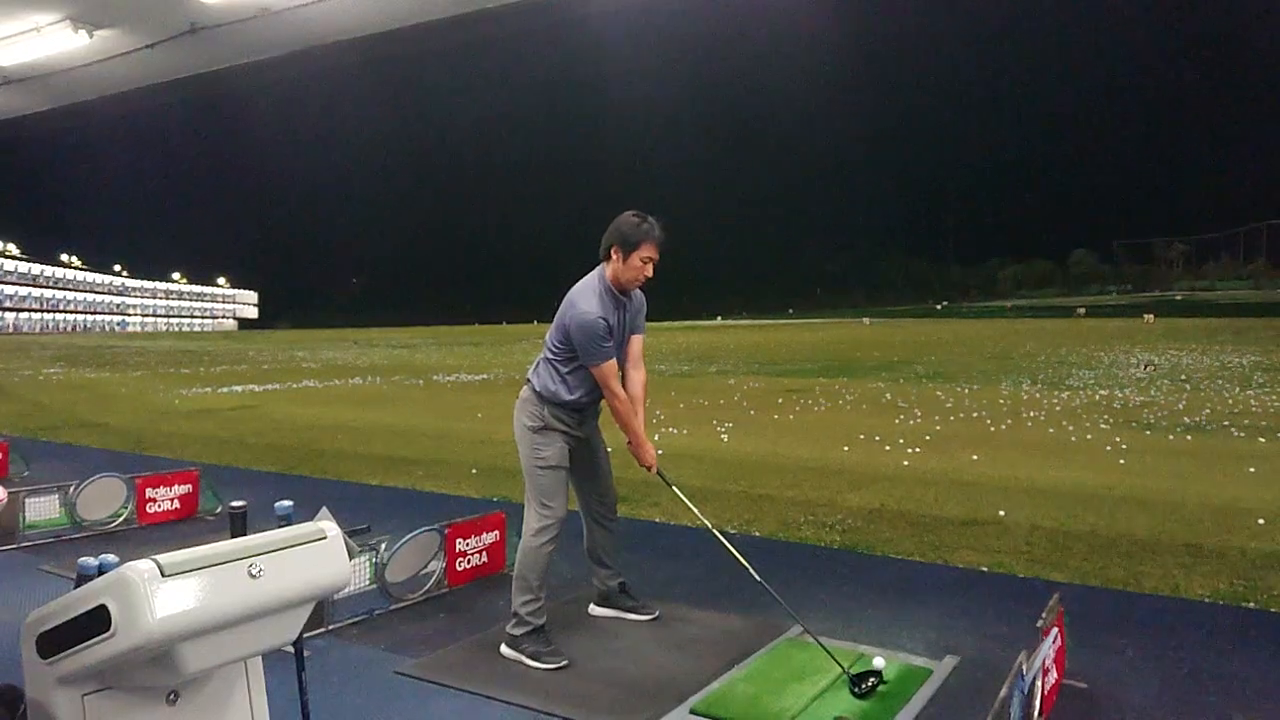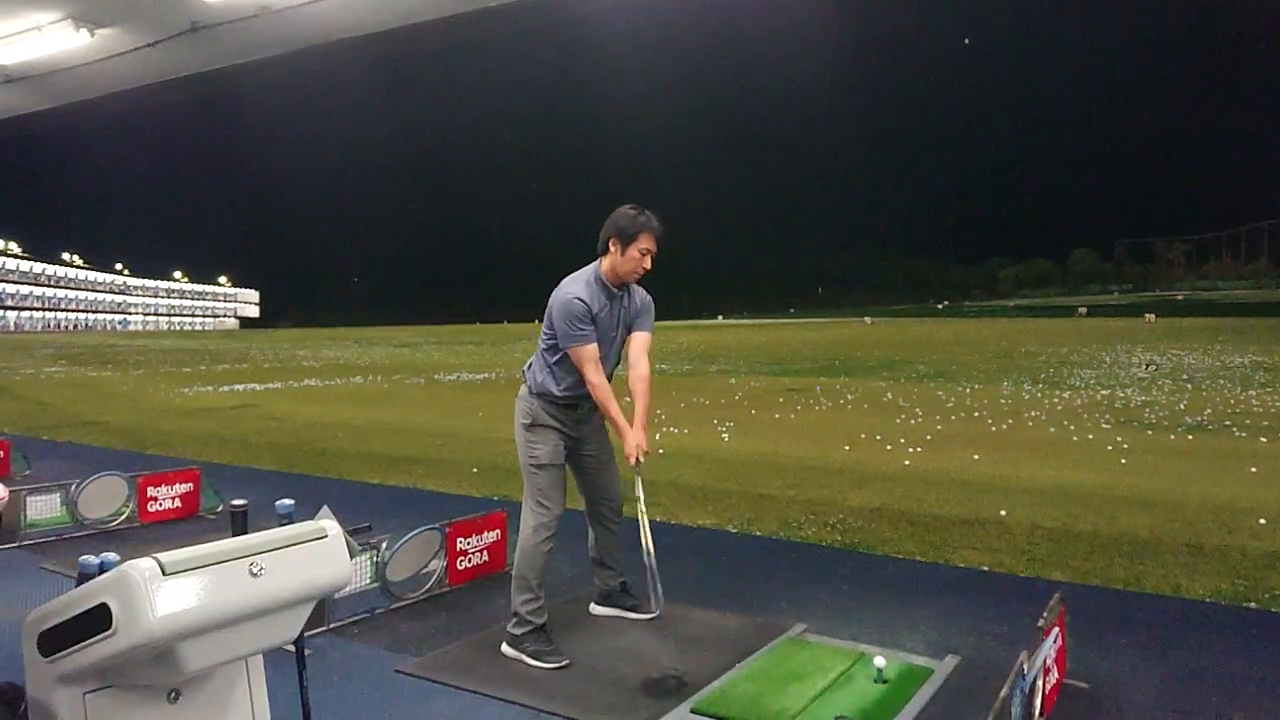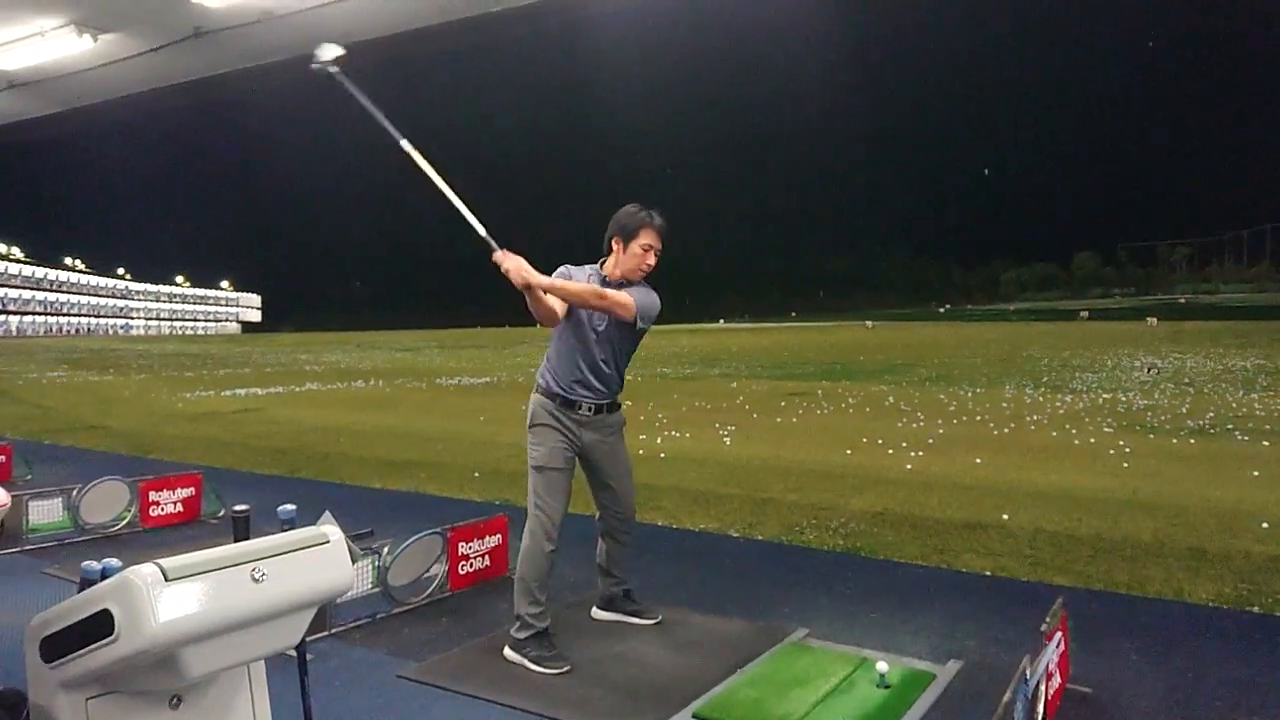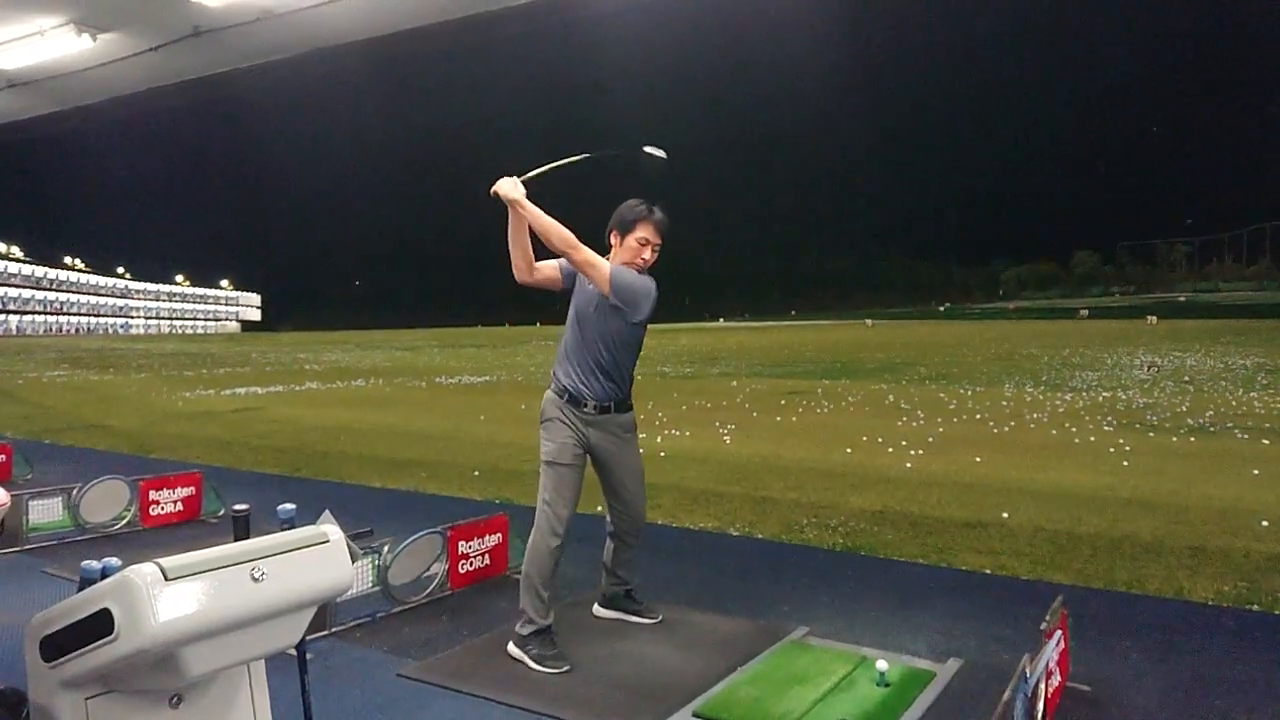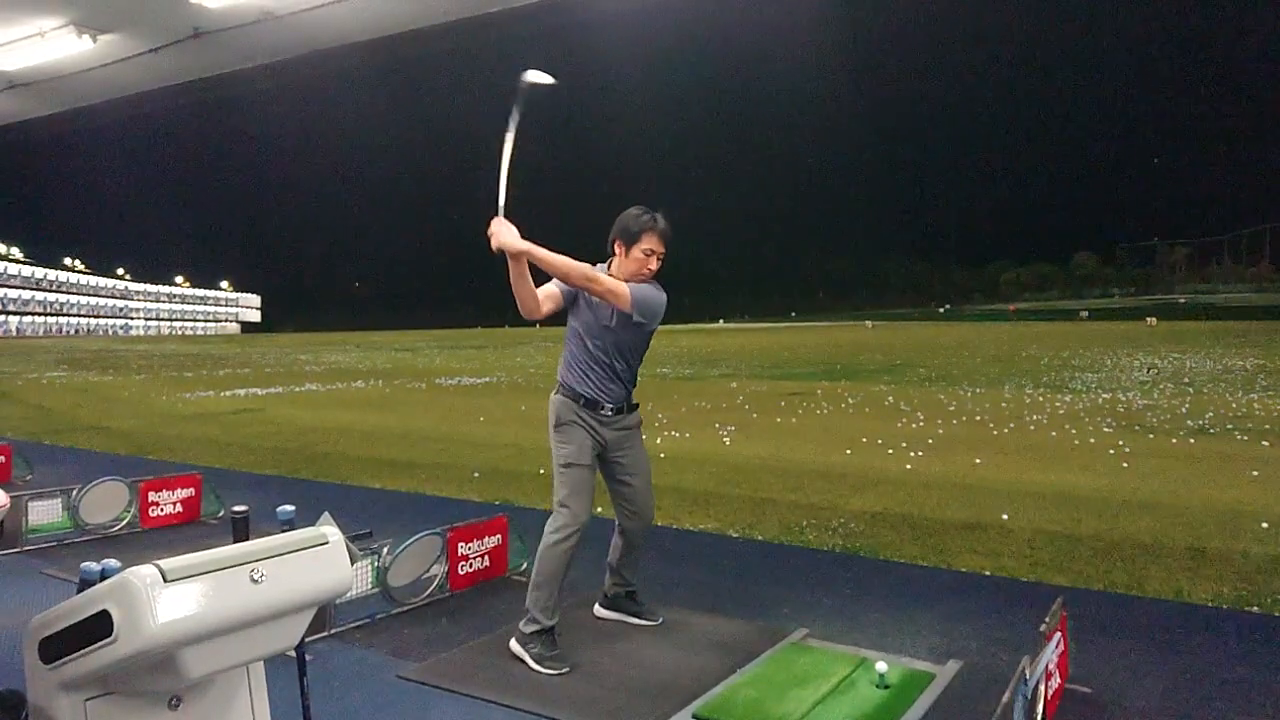
dt=1s
person 1, frame 1
left shoulder: (635, 300)
right shoulder: (587, 311)
left elbow: (634, 369)
right elbow: (613, 390)
left wrist: (641, 432)
right wrist: (640, 444)
left hip: (582, 414)
right hip: (546, 416)
left knee: (602, 504)
right knee: (546, 518)
left ankle: (609, 593)
right ankle: (522, 631)
person 1, frame 2
left shoulder: (641, 302)
right shoulder: (572, 297)
left elbow: (639, 364)
right elbow: (591, 373)
left wrist: (640, 428)
right wrist: (622, 431)
left hip: (587, 413)
right hip: (544, 411)
left knee: (609, 504)
right knee: (544, 516)
left ankle: (610, 593)
right ankle: (523, 630)
person 1, frame 3
left shoulder: (646, 300)
right shoulder: (569, 275)
left elbow: (597, 298)
right elbow: (550, 316)
left wrist: (536, 279)
right wrist: (530, 287)
left hip: (605, 418)
right hip: (554, 412)
left knee: (620, 512)
right knee: (545, 522)
left ankle: (612, 597)
right ankle: (525, 635)
person 1, frame 4
left shoulder: (643, 289)
right shoulder: (583, 272)
left elbow: (571, 247)
right elbow: (527, 273)
left wrist: (521, 200)
right wrist: (514, 209)
left hip: (616, 418)
right hip: (566, 411)
left knee: (630, 515)
right knee: (553, 519)
left ankle: (615, 595)
right ankle: (530, 631)
person 1, frame 5
left shoulder: (652, 298)
right shoulder: (577, 278)
left elbow: (593, 283)
right elbow: (533, 308)
left wrist: (523, 246)
right wrist: (514, 257)
left hip: (623, 419)
right hip: (576, 413)
left knee: (638, 514)
right knee: (570, 517)
left ankle: (616, 596)
right ankle: (533, 631)
